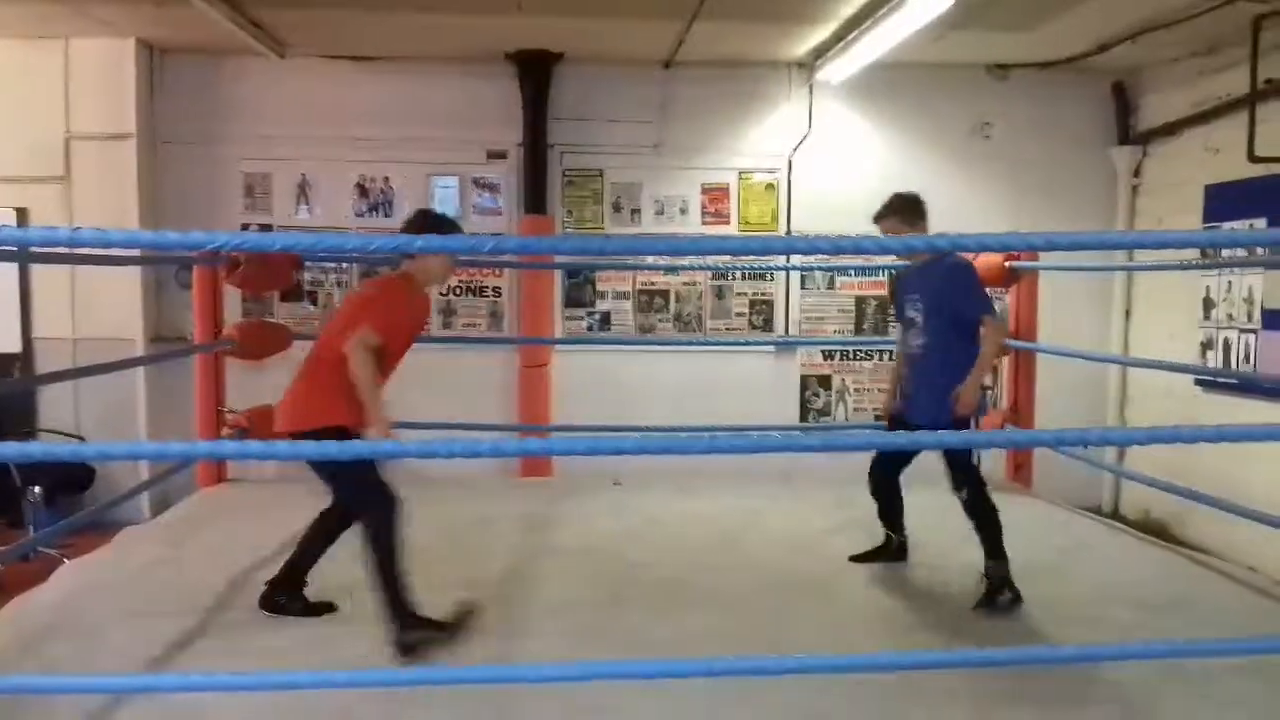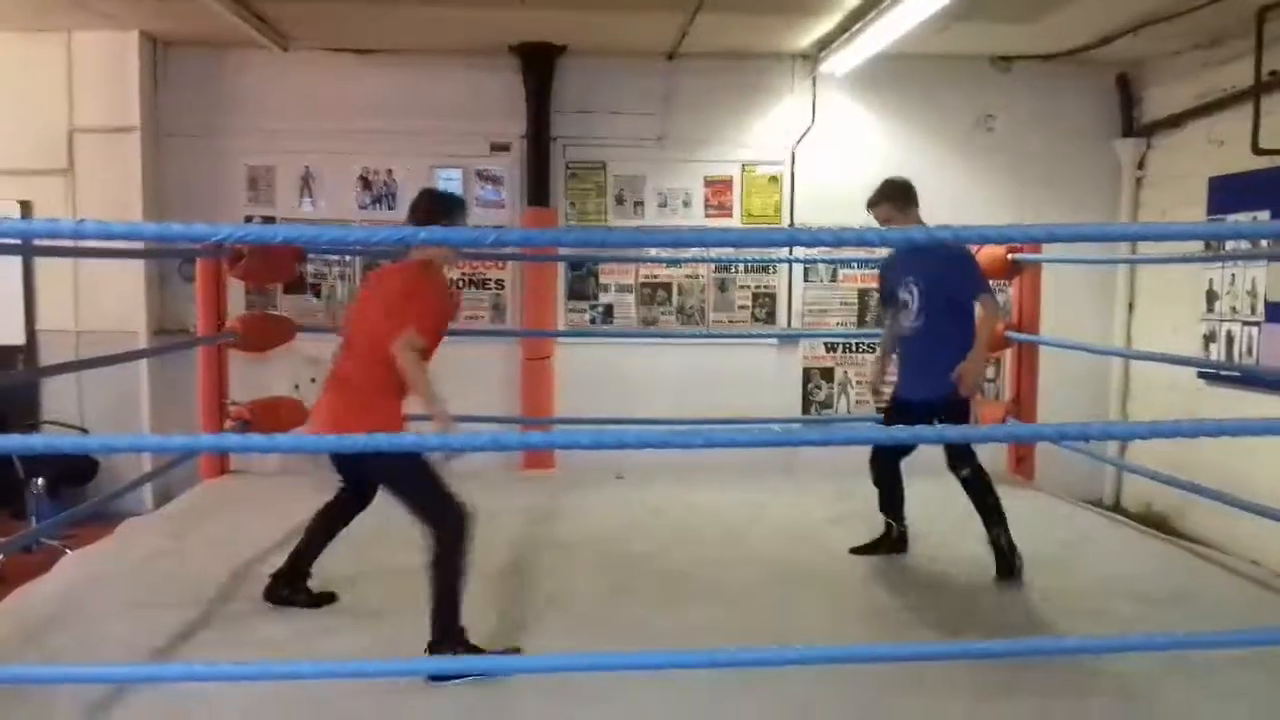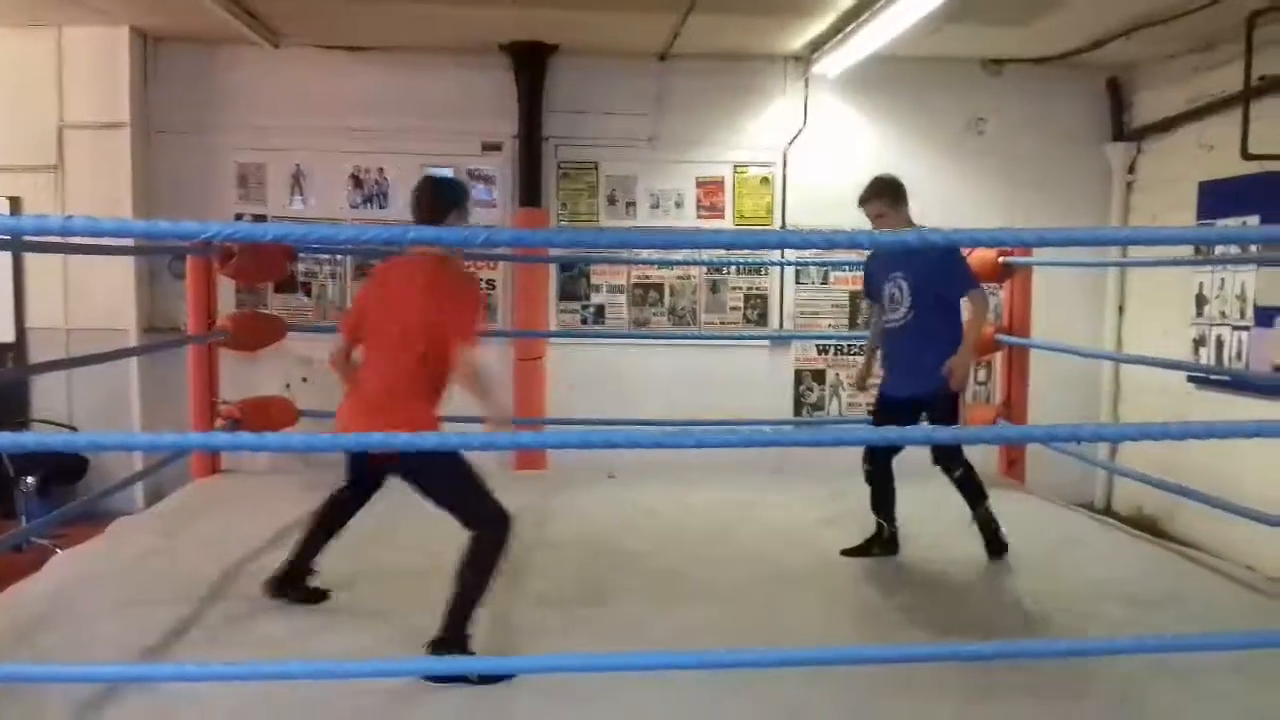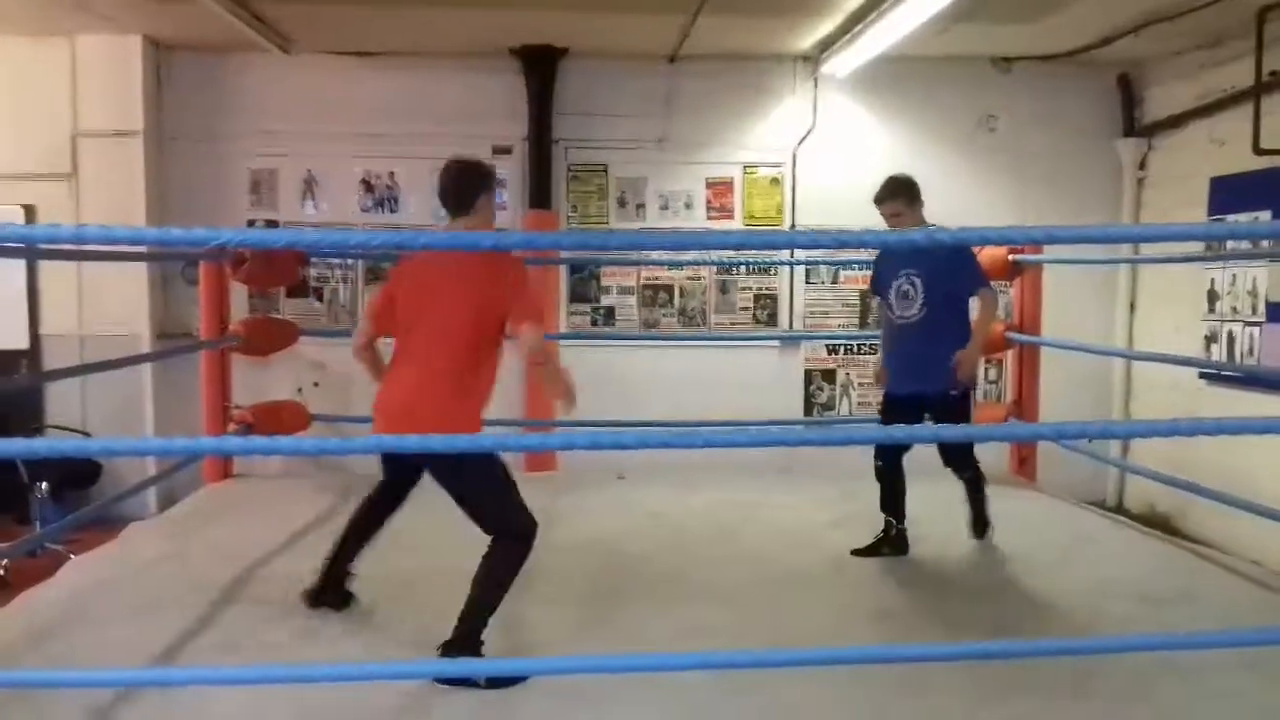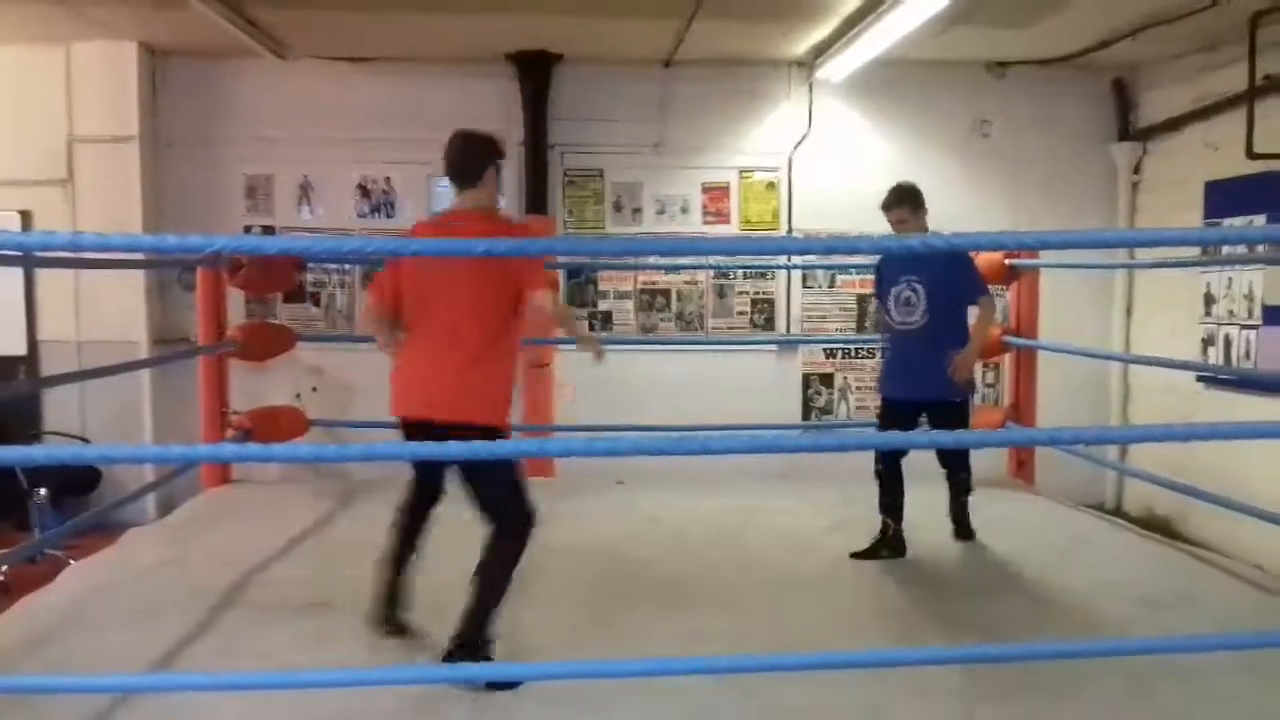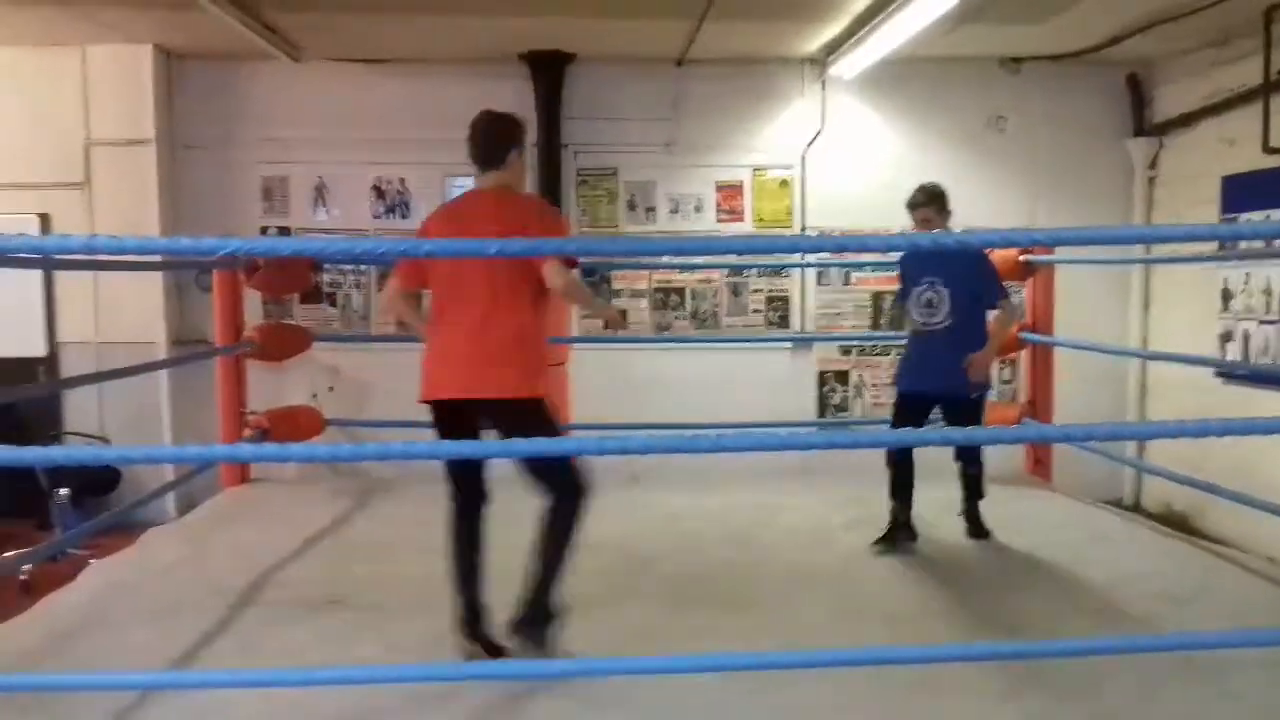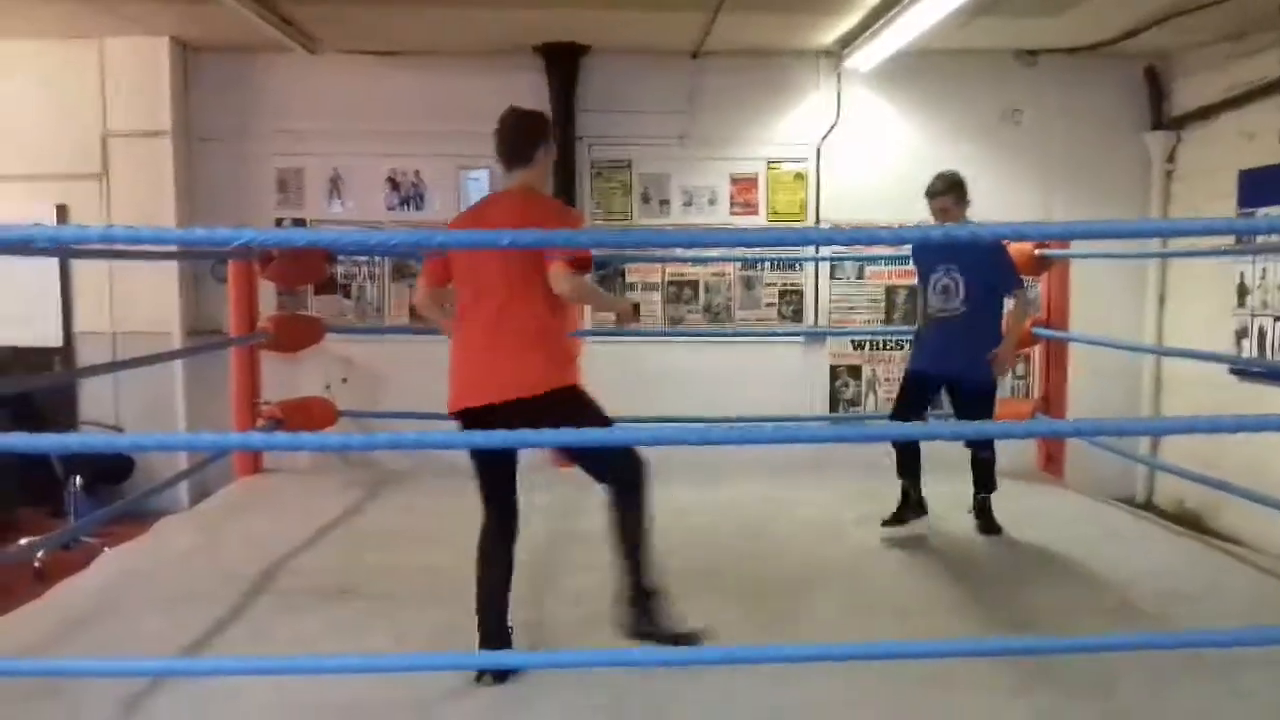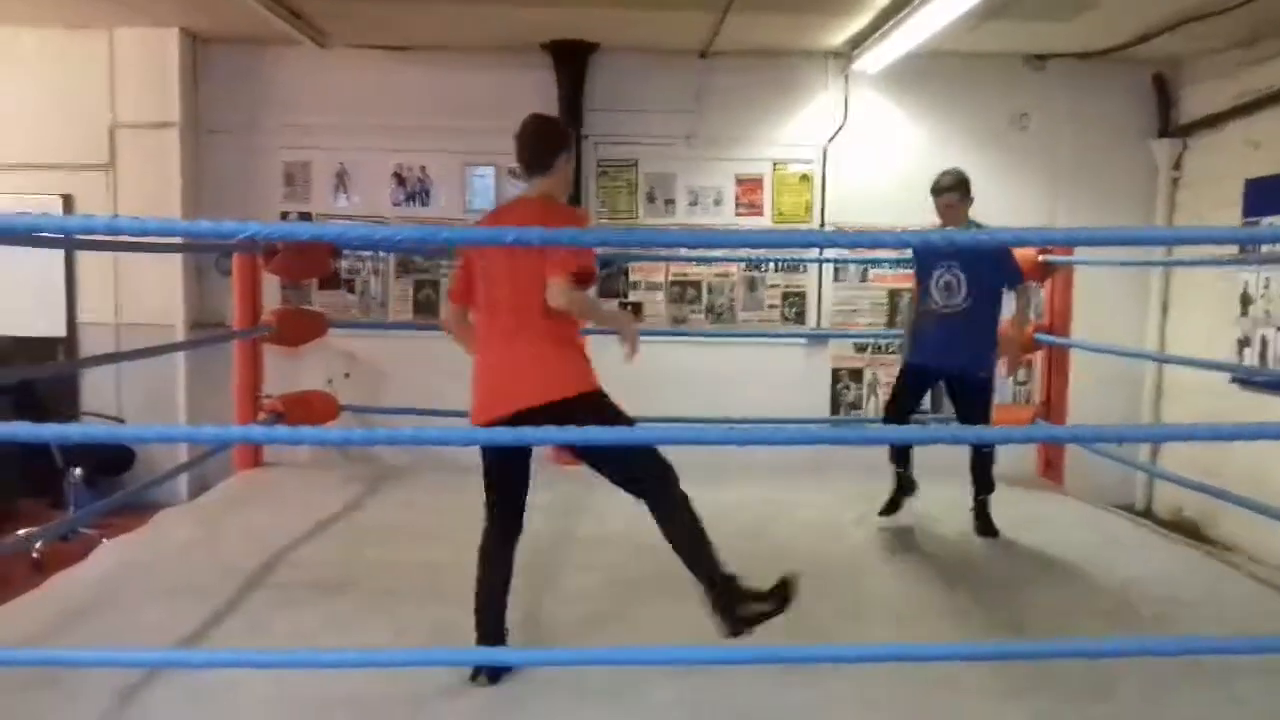
dt=0.1s
person 1, frame 1
left shoulder: (384, 288)
right shoulder: (407, 297)
right elbow: (357, 348)
left wrist: (370, 416)
right wrist: (377, 417)
left hip: (305, 412)
right hip: (323, 416)
left knee: (352, 500)
right knee: (377, 502)
left ankle: (283, 591)
right ankle: (406, 625)
person 1, frame 2
left shoulder: (386, 276)
right shoulder: (432, 285)
right elbow: (404, 352)
right wrist: (440, 413)
left hip: (336, 413)
right hip: (366, 423)
left knee: (357, 491)
right knee: (450, 519)
left ankle: (286, 581)
right ankle: (448, 643)
person 1, frame 3
left shoulder: (385, 274)
right shoulder: (460, 283)
left elbow: (342, 350)
right elbow: (463, 365)
right wrist: (501, 410)
left hip: (360, 421)
right hip: (404, 429)
left knee: (356, 491)
right knee: (491, 524)
left ankle: (289, 578)
right ankle: (449, 649)
person 1, frame 4
left shoulder: (410, 265)
right shoulder: (504, 267)
left elbow: (362, 343)
right elbow: (532, 345)
right wrist: (560, 381)
left hip: (394, 416)
right hip: (446, 426)
left knee: (391, 489)
right knee: (516, 530)
left ankle: (329, 582)
right ankle: (460, 651)
person 1, frame 5
left shoulder: (416, 238)
right shoulder: (513, 238)
left elbow: (373, 317)
right elbow: (545, 305)
right wrist: (584, 336)
left hip: (414, 400)
right hip: (472, 405)
left knee: (425, 491)
right knee: (513, 520)
left ankle: (390, 601)
right ankle: (468, 645)
person 1, frame 6
left shoulder: (441, 218)
right shoulder: (534, 212)
left elbow: (395, 297)
right elbow: (556, 279)
right wrist: (605, 310)
left hip: (444, 381)
right hip: (507, 383)
left knee: (467, 499)
right knee: (567, 488)
left ankle: (474, 629)
right ankle: (532, 619)
person 1, frame 7
left shoulder: (468, 220)
right shoulder: (552, 213)
left elbow: (424, 297)
right elbow: (564, 283)
right wrist: (619, 304)
left hip: (468, 391)
right hip: (535, 381)
left knee: (500, 515)
right knee: (626, 473)
left ankle: (493, 652)
right ankle: (640, 607)
person 1, frame 8
left shoulder: (484, 229)
right shoulder: (564, 219)
left elbow: (452, 317)
right elbow: (560, 297)
right wrist: (620, 323)
left hip: (494, 399)
right hip: (559, 390)
left knee: (502, 522)
right knee: (658, 484)
left ankle: (489, 653)
right ankle: (729, 602)
person 2, frame 1
left shoulder: (956, 272)
right shoulder: (903, 279)
left elbow: (994, 328)
left wrist: (974, 382)
right wrist: (897, 388)
left hip: (951, 403)
right hip: (915, 402)
left knee: (965, 483)
right knee: (882, 469)
left ankle: (1000, 578)
right ankle: (894, 540)
person 2, frame 2
left shoulder: (950, 254)
right shoulder: (892, 263)
left elbow: (989, 306)
left wrist: (975, 361)
right wrist: (881, 365)
left hip: (948, 382)
right hip: (910, 384)
left knee: (960, 460)
right knee: (882, 459)
left ankle: (1001, 541)
right ankle: (894, 532)
person 2, frame 3
left shoulder: (939, 251)
right shoulder: (877, 259)
left elbow: (979, 301)
left wrist: (964, 354)
right wrist: (868, 361)
left hip: (937, 376)
right hip: (895, 379)
left knee: (946, 454)
right knee: (876, 457)
left ankle: (985, 519)
right ankle: (885, 533)
person 2, frame 4
left shoulder: (950, 249)
right shoulder: (886, 256)
left elbow: (988, 298)
left wrist: (974, 348)
right wrist: (885, 359)
left hip: (946, 376)
right hip: (902, 377)
left knee: (956, 454)
right knee: (885, 454)
left ankle: (977, 502)
right ankle: (893, 533)
person 2, frame 5
left shoulder: (952, 257)
right shoulder: (887, 262)
left elbow: (987, 307)
left wrist: (971, 350)
left hip: (945, 380)
right hip: (899, 380)
left knee: (953, 456)
right knee: (887, 456)
left ankle: (960, 511)
right ankle: (890, 536)
person 2, frame 6
left shoulder: (972, 259)
right shoulder: (910, 261)
left elbow: (1007, 311)
left wrist: (988, 353)
left hip: (963, 378)
right hip: (916, 374)
left knee: (968, 454)
right knee: (898, 445)
left ankle: (972, 511)
right ankle: (901, 523)
person 2, frame 7
left shoulder: (989, 248)
right shoulder: (924, 249)
left elbow: (1021, 298)
left wrist: (1008, 344)
left hip: (975, 363)
right hip: (927, 357)
left knee: (979, 437)
right knee: (902, 420)
left ankle: (982, 505)
right ankle: (911, 499)
person 2, frame 8
left shoulder: (991, 246)
right shoulder: (924, 245)
left elbow: (1022, 290)
left wrist: (1016, 338)
right wrist: (909, 334)
left hip: (973, 358)
right hip: (923, 352)
right knee: (895, 414)
left ankle: (981, 507)
right ankle: (903, 481)
